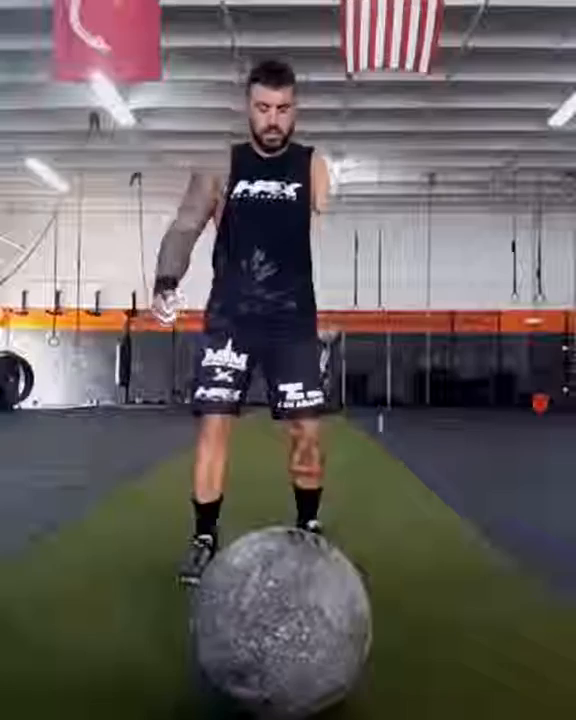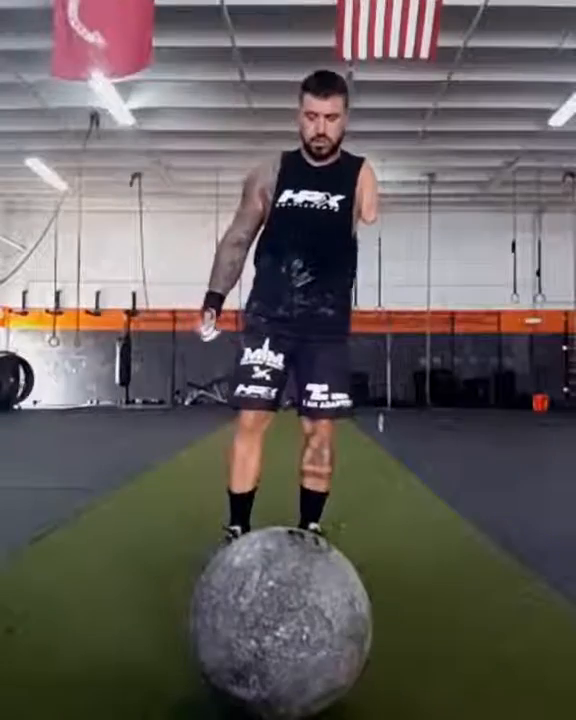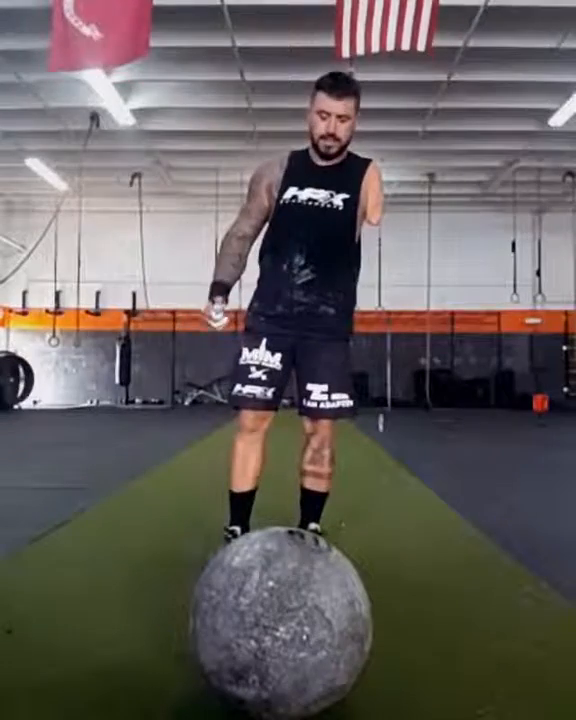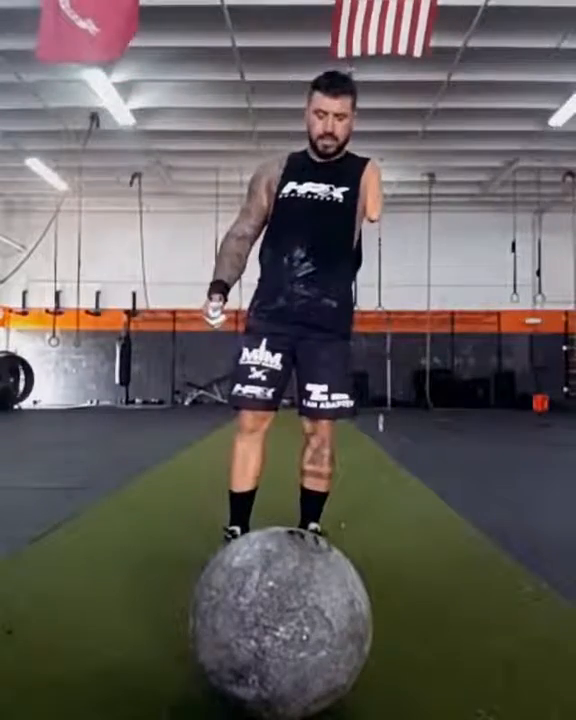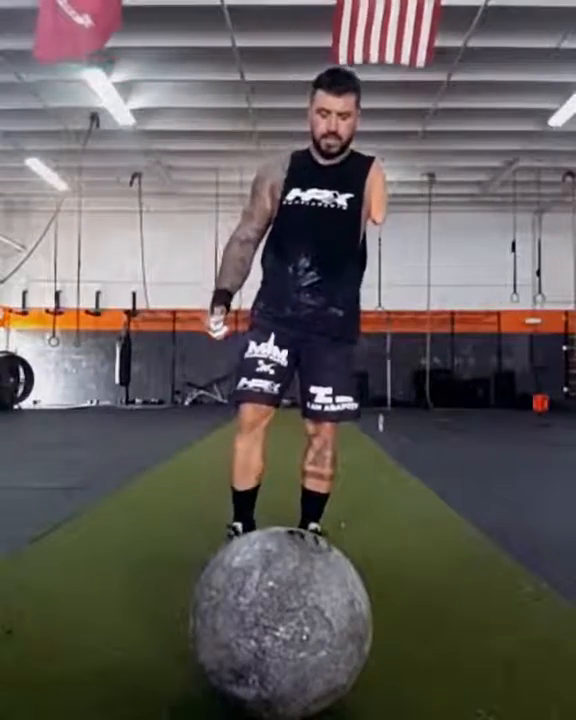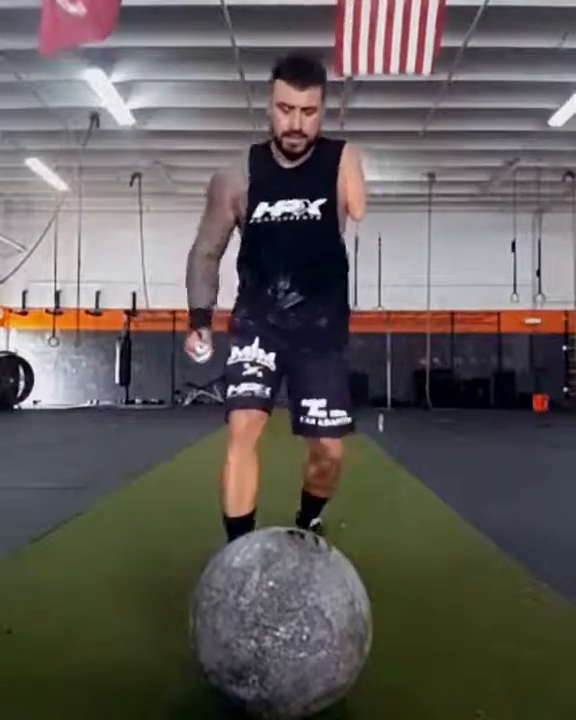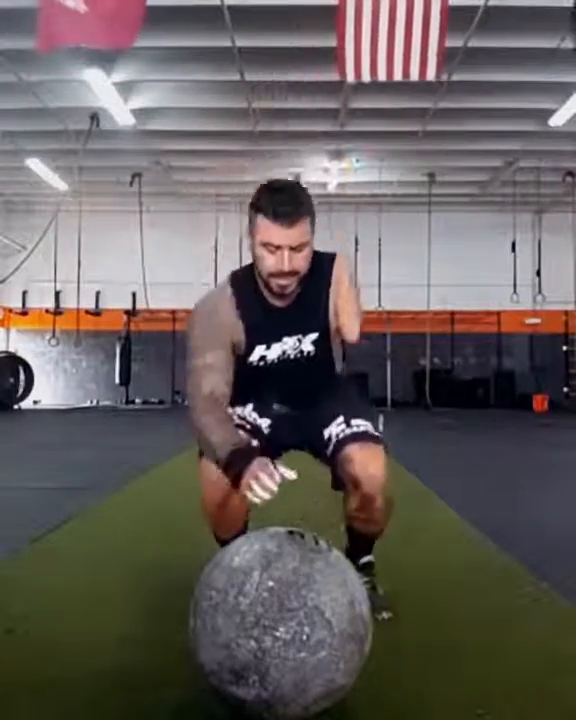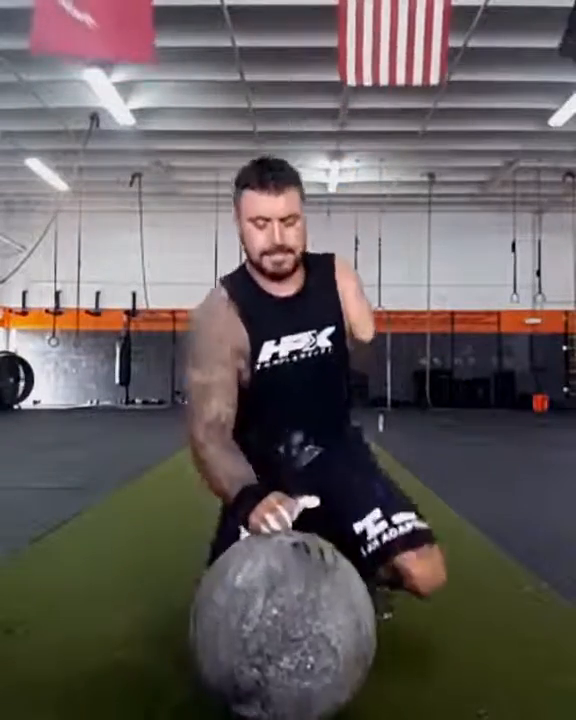
dt=0.5s
person 1, frame 1
left shoulder: (311, 164)
right shoulder: (221, 167)
right elbow: (185, 228)
right wrist: (165, 283)
left hip: (294, 318)
right hip: (230, 316)
left knee: (306, 429)
right knee: (214, 425)
left ankle: (309, 529)
right ankle: (205, 538)
person 1, frame 2
left shoulder: (360, 174)
right shoulder: (270, 173)
right elbow: (237, 239)
right wrist: (214, 299)
left hip: (327, 325)
right hip: (268, 317)
left knee: (320, 429)
right knee: (250, 421)
left ankle: (309, 533)
right ankle: (237, 533)
person 1, frame 3
left shoulder: (366, 175)
right shoulder: (276, 171)
right elbow: (242, 233)
right wrist: (220, 288)
left hip: (328, 325)
right hip: (269, 317)
left knee: (320, 429)
right knee: (251, 421)
left ankle: (309, 532)
right ankle: (236, 532)
person 1, frame 4
left shoulder: (364, 173)
right shoulder: (275, 171)
right elbow: (242, 233)
right wrist: (219, 287)
left hip: (328, 324)
right hip: (269, 317)
left knee: (320, 429)
right knee: (251, 421)
left ankle: (309, 533)
right ankle: (237, 532)
person 1, frame 5
left shoulder: (370, 174)
right shoulder: (278, 172)
right elbow: (246, 237)
right wrist: (222, 296)
left hip: (332, 325)
right hip: (274, 317)
left knee: (322, 431)
right knee: (251, 417)
left ankle: (309, 532)
right ankle: (240, 528)
person 1, frame 6
left shoulder: (344, 163)
right shoulder: (237, 176)
right elbow: (206, 253)
right wrist: (199, 316)
left hip: (322, 326)
right hip: (258, 320)
left knee: (328, 448)
right knee: (243, 430)
left ankle: (308, 524)
person 1, frame 7
left shoulder: (334, 274)
right shoulder: (220, 309)
right elbow: (207, 401)
right wrist: (240, 460)
left hip: (324, 397)
right hip: (256, 401)
left knee: (370, 472)
right knee: (218, 478)
left ankle: (359, 564)
person 1, frame 8
left shoulder: (336, 274)
right shoulder: (218, 318)
right elbow: (210, 432)
right wrist: (250, 499)
left hip: (340, 460)
right hip: (263, 475)
left knee: (425, 577)
left ankle: (355, 564)
